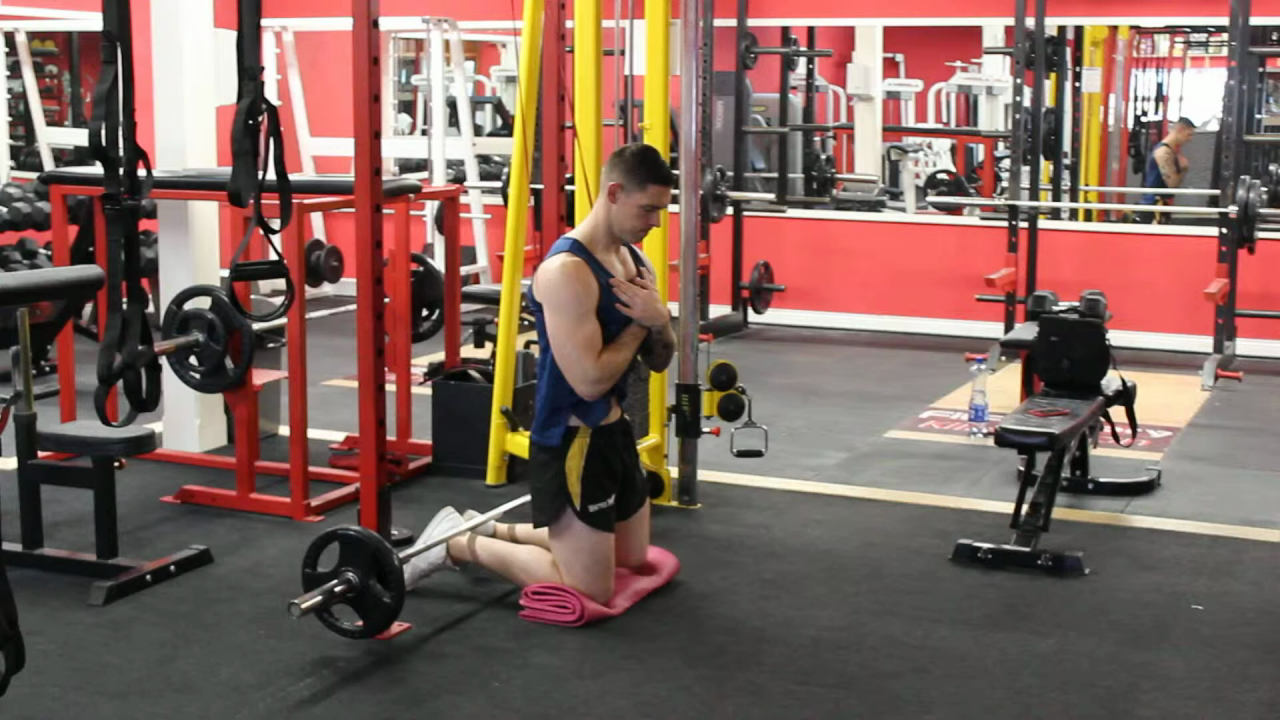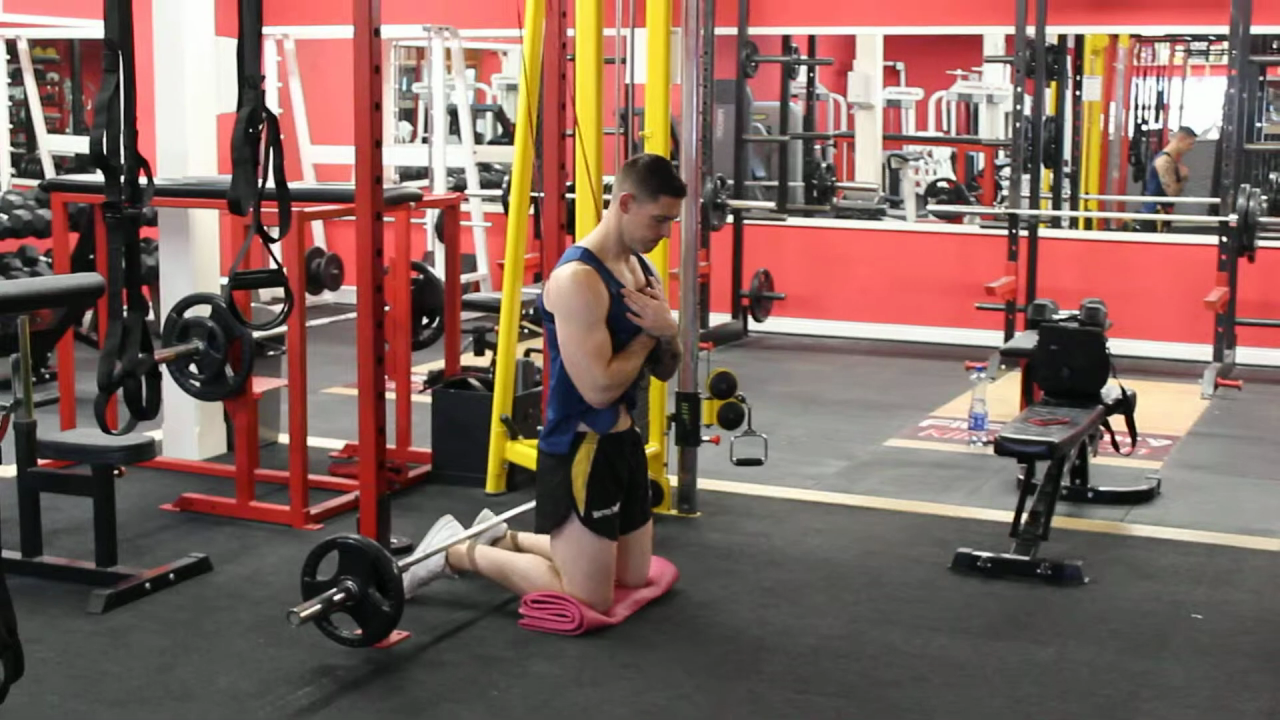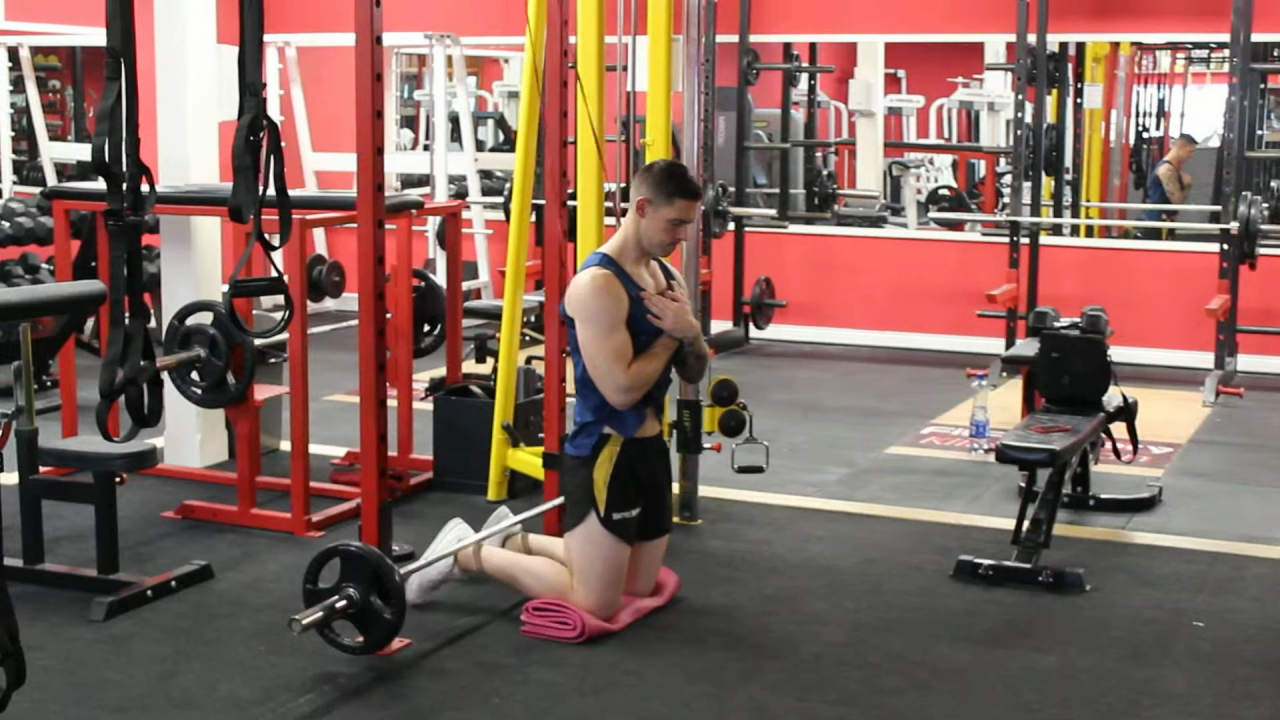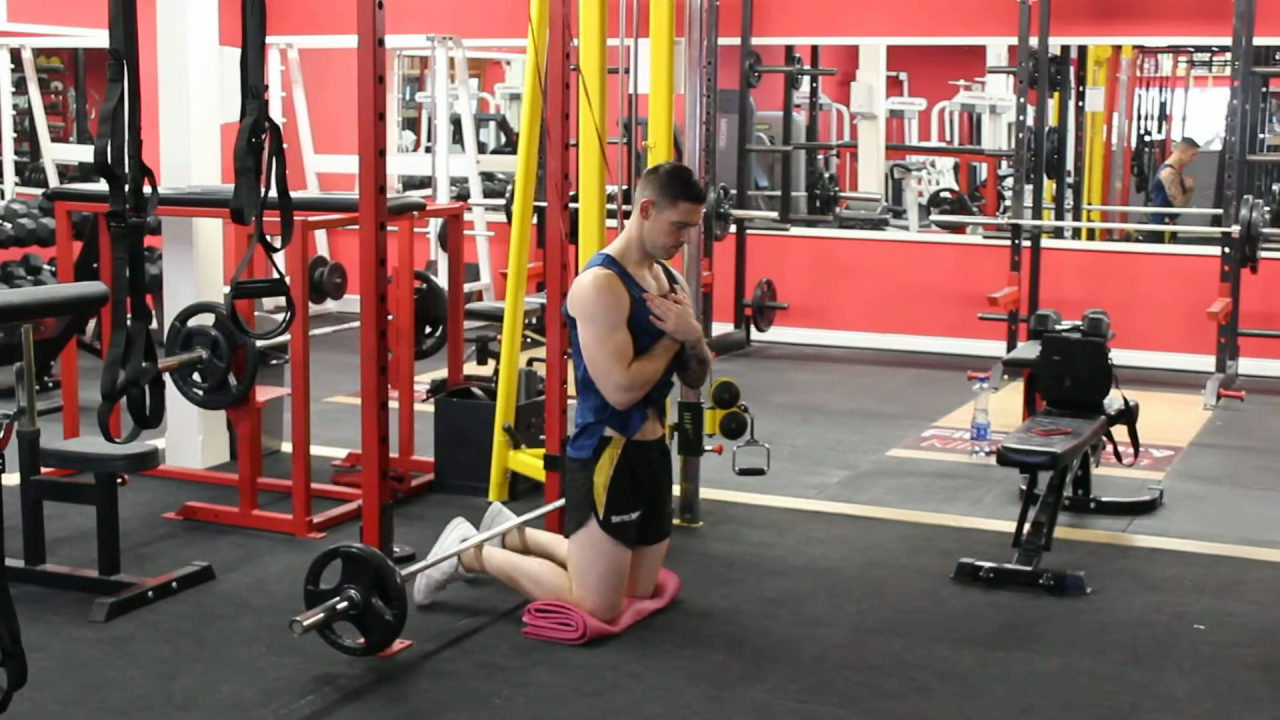
dt=0.3s
person 1, frame 1
left shoulder: (635, 261)
right shoulder: (566, 271)
left elbow: (659, 360)
right elbow: (588, 380)
left wrist: (659, 320)
right wrist: (641, 322)
left hip: (613, 428)
right hip: (572, 441)
left knee: (632, 559)
right knee: (591, 593)
left ankle: (497, 532)
right ankle: (458, 543)
person 1, frame 2
left shoulder: (643, 270)
right shoulder: (577, 280)
left elbow: (665, 369)
right elbow: (598, 388)
left wrist: (668, 331)
right wrist: (648, 331)
left hip: (622, 440)
right hip: (579, 450)
left knee: (634, 579)
right knee: (589, 601)
left ankle: (505, 539)
right ankle: (458, 550)
person 1, frame 3
left shoulder: (667, 276)
right shoulder: (598, 284)
left elbow: (694, 372)
right elbow: (621, 389)
left wrist: (691, 332)
right wrist: (671, 334)
left hip: (649, 446)
right hip: (604, 453)
left knee: (638, 589)
right knee: (594, 607)
left ankle: (512, 538)
right ankle: (467, 552)
person 1, frame 4
left shoulder: (670, 279)
right shoulder: (599, 284)
left elbow: (696, 377)
right elbow: (620, 390)
left wrist: (693, 336)
right wrist: (672, 336)
left hip: (651, 449)
right hip: (605, 455)
left knee: (638, 590)
right knee: (595, 610)
left ankle: (511, 535)
right ankle: (469, 552)
